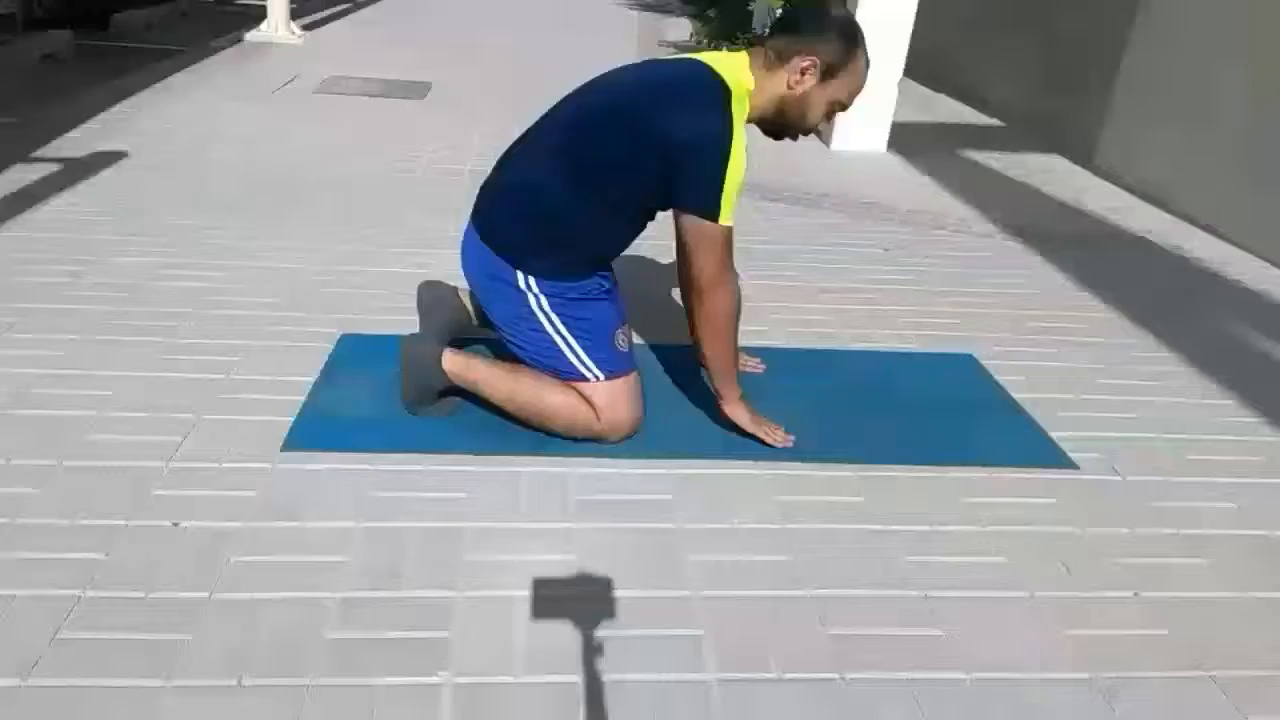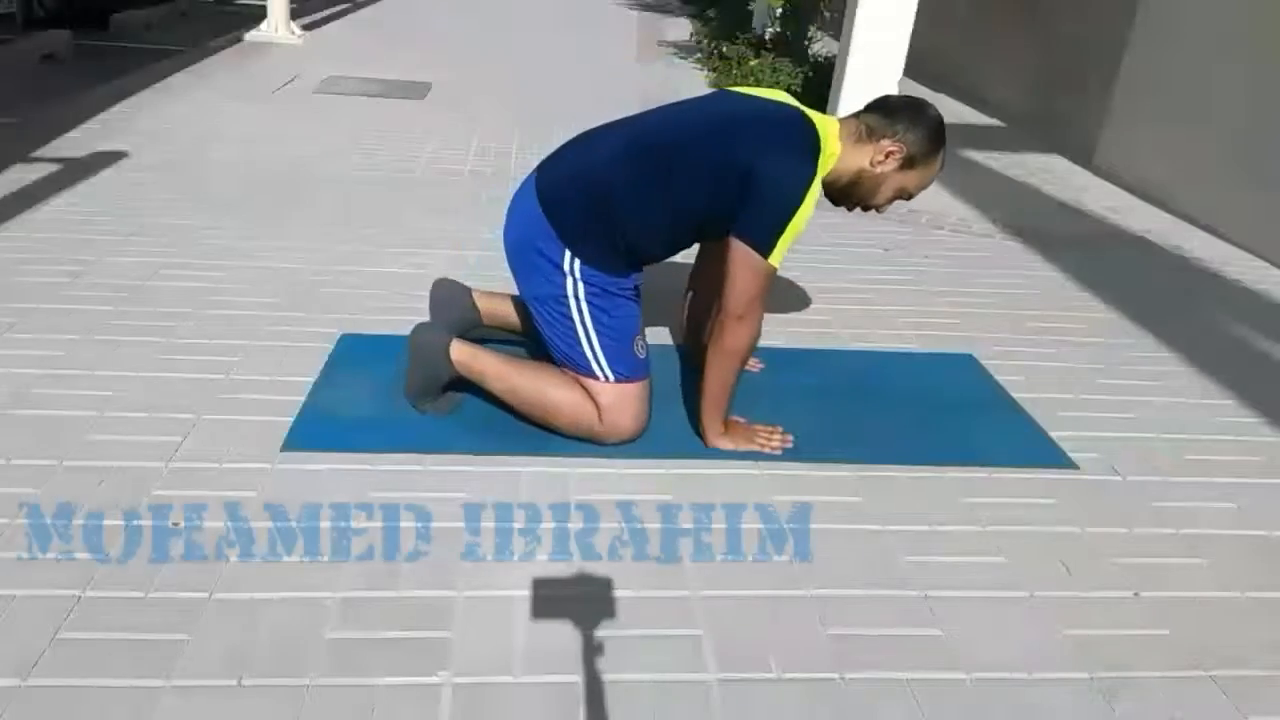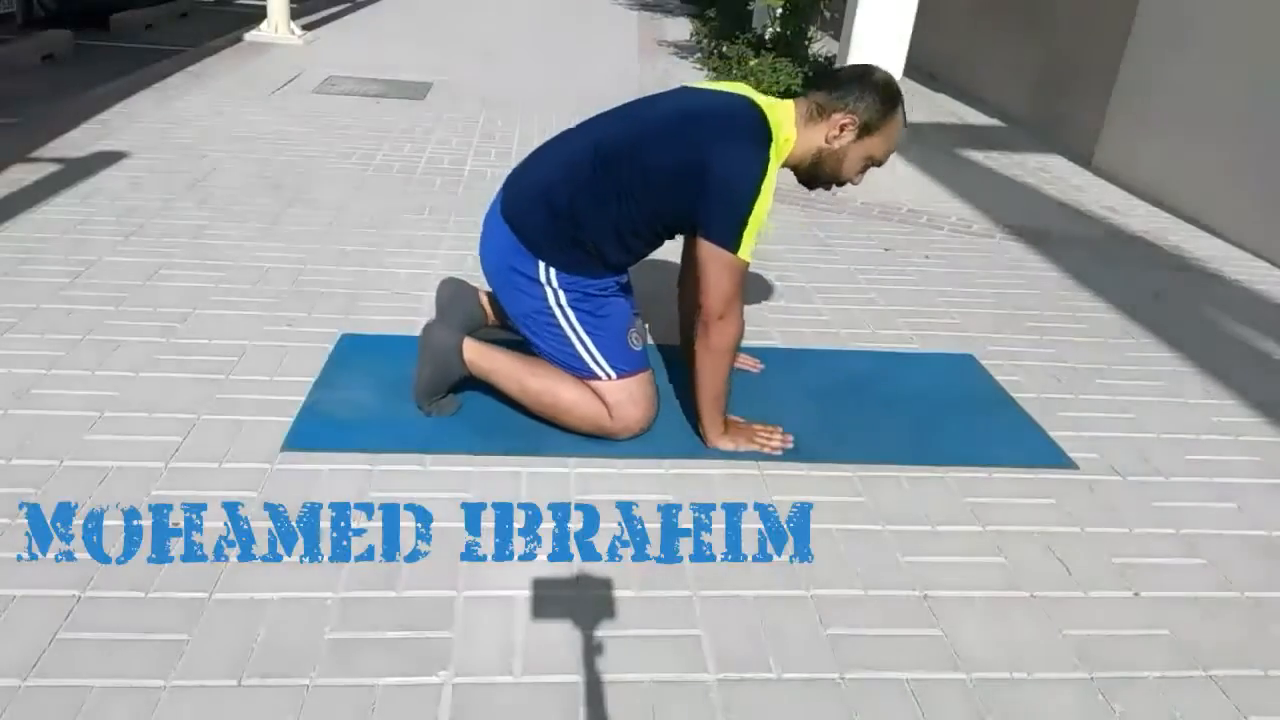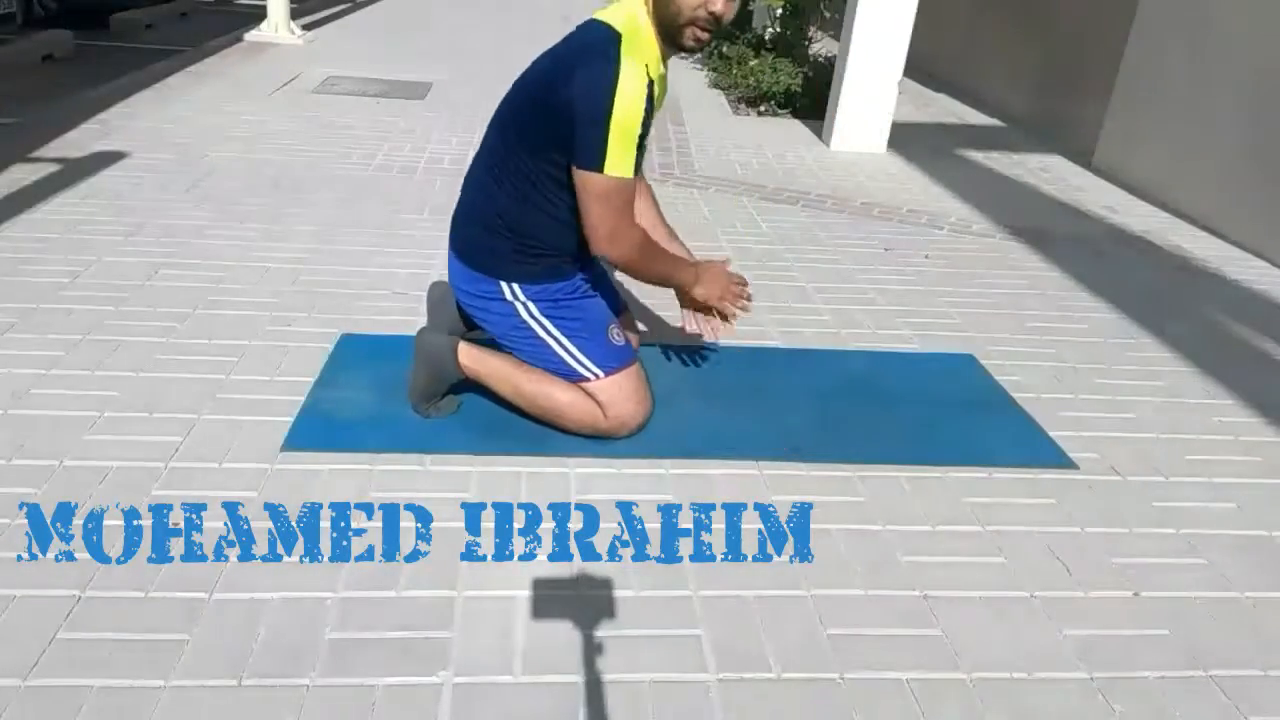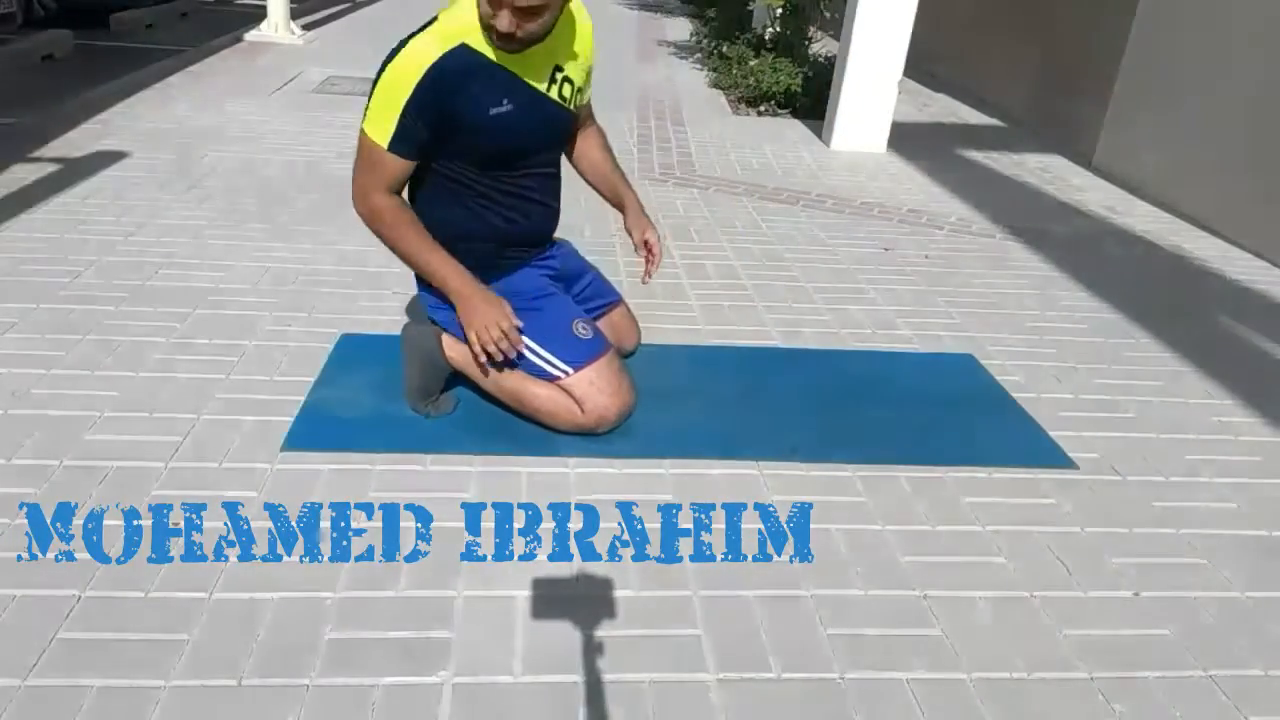
dt=0.5s
person 1, frame 1
left shoulder: (709, 82)
right shoulder: (711, 127)
left elbow: (692, 248)
right elbow: (711, 282)
left wrist: (709, 344)
right wrist: (730, 397)
left hip: (517, 229)
right hip: (526, 259)
right knee: (615, 416)
left ankle: (459, 308)
right ankle: (446, 361)
person 1, frame 2
left shoulder: (787, 128)
right shoulder: (790, 172)
left elbow: (716, 244)
right elbow: (739, 313)
left wrist: (697, 343)
right wrist: (715, 427)
left hip: (554, 205)
right hip: (567, 238)
right knee: (619, 416)
left ankle: (468, 305)
right ankle: (452, 353)
person 1, frame 3
left shoulder: (742, 114)
right shoulder: (745, 160)
left elbow: (699, 257)
right elbow: (718, 311)
left wrist: (695, 347)
right wrist: (714, 426)
left hip: (538, 227)
right hip: (540, 254)
left knee: (628, 350)
right knee: (629, 411)
left ankle: (480, 308)
right ankle: (463, 352)
person 1, frame 4
left shoulder: (637, 47)
right shoulder: (617, 71)
left elbow: (626, 186)
right elbow: (611, 238)
left wrist: (686, 266)
right wrist: (694, 278)
left hip: (541, 248)
right hip: (507, 270)
left knee: (624, 339)
right knee: (624, 409)
left ankle: (471, 312)
right ankle: (460, 356)
person 1, frame 5
right shoulder: (428, 64)
right elbow: (374, 195)
left wrist: (632, 208)
right wrist: (466, 295)
left hip: (539, 250)
right hip: (478, 274)
left knee: (622, 335)
right knee: (608, 403)
left ankle: (477, 335)
right ankle: (449, 348)
